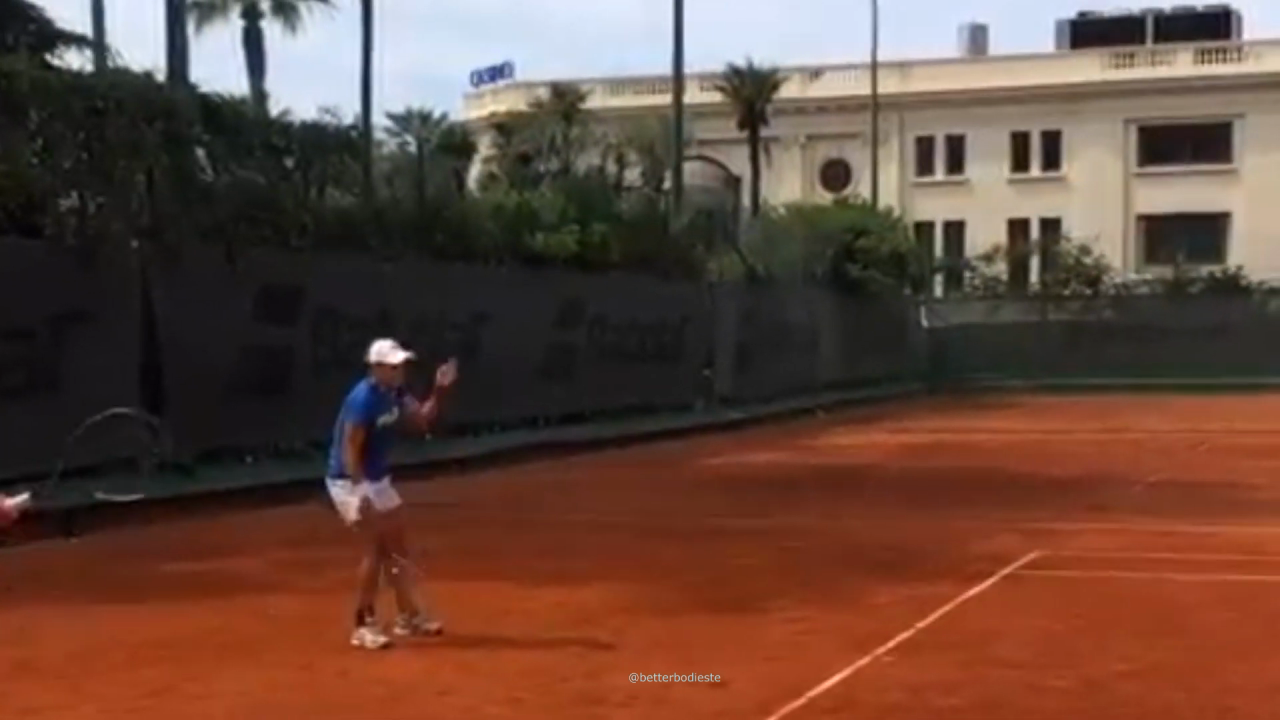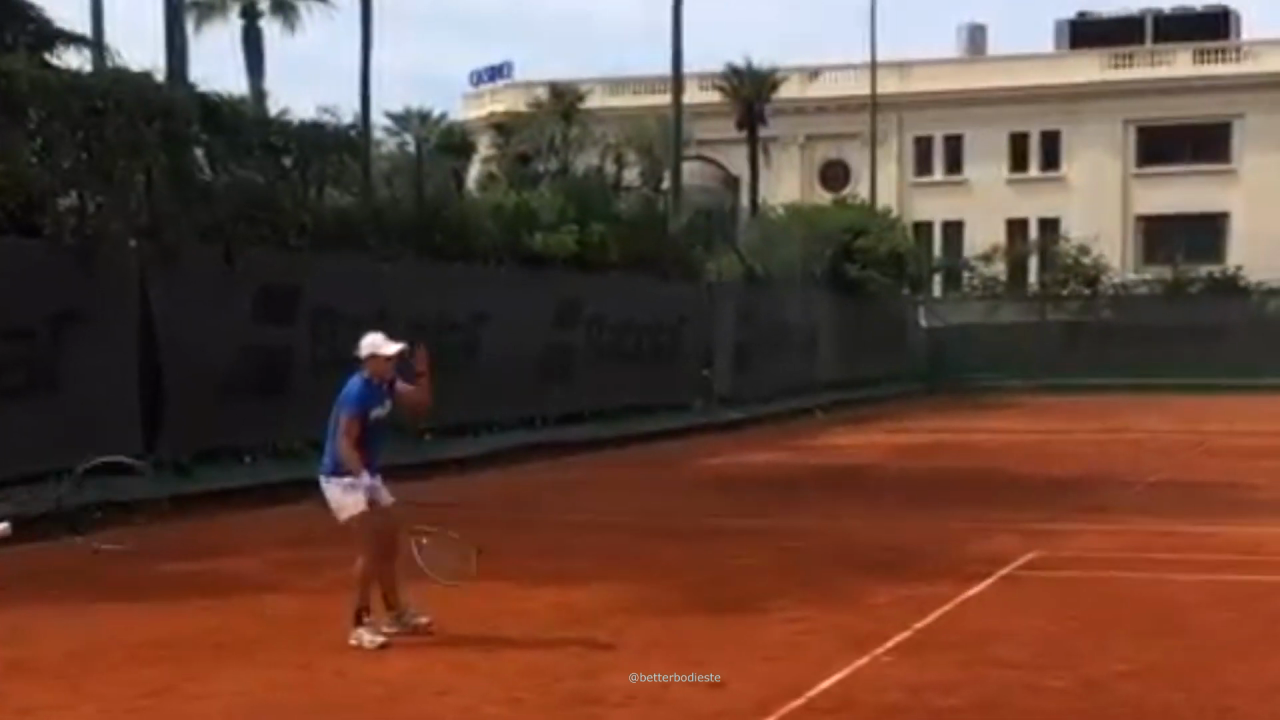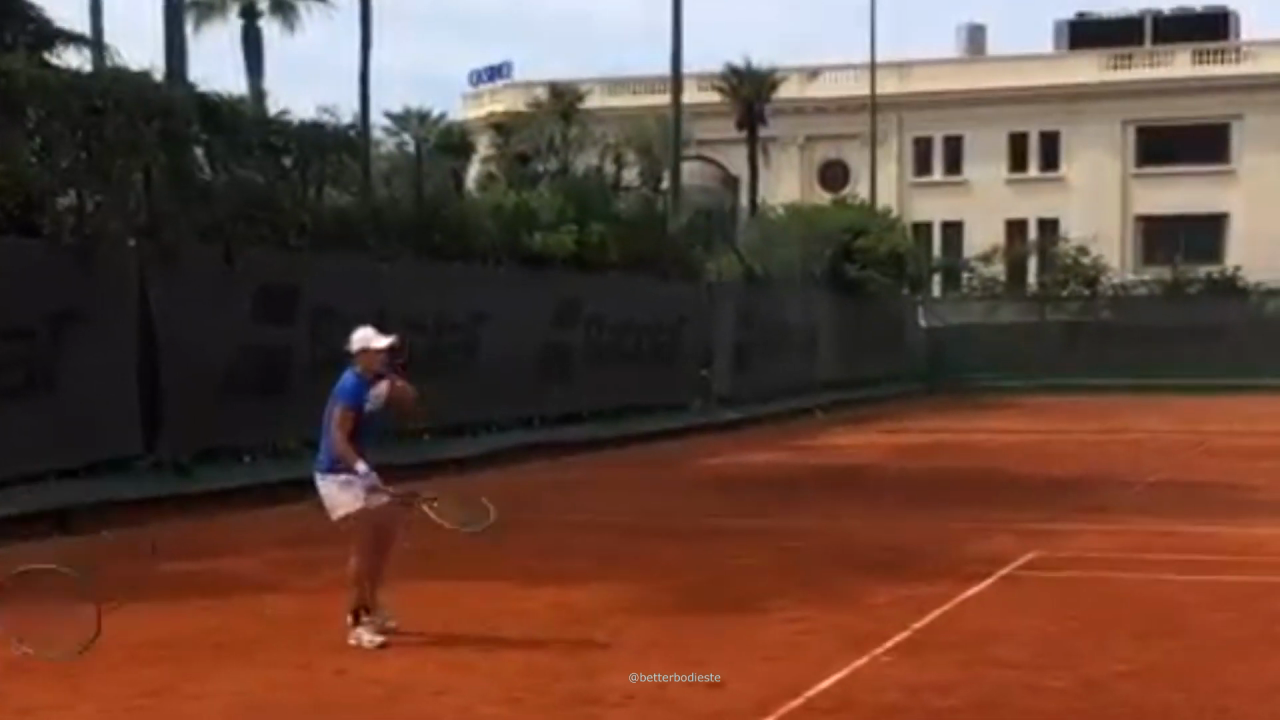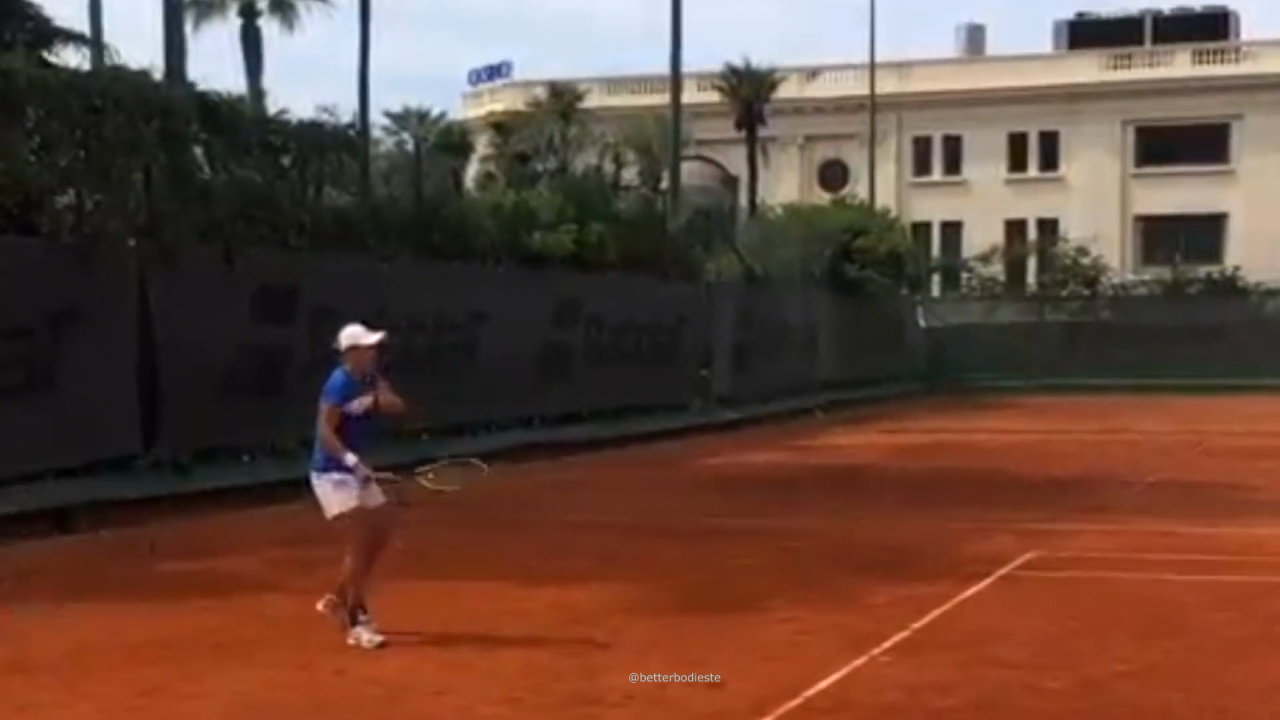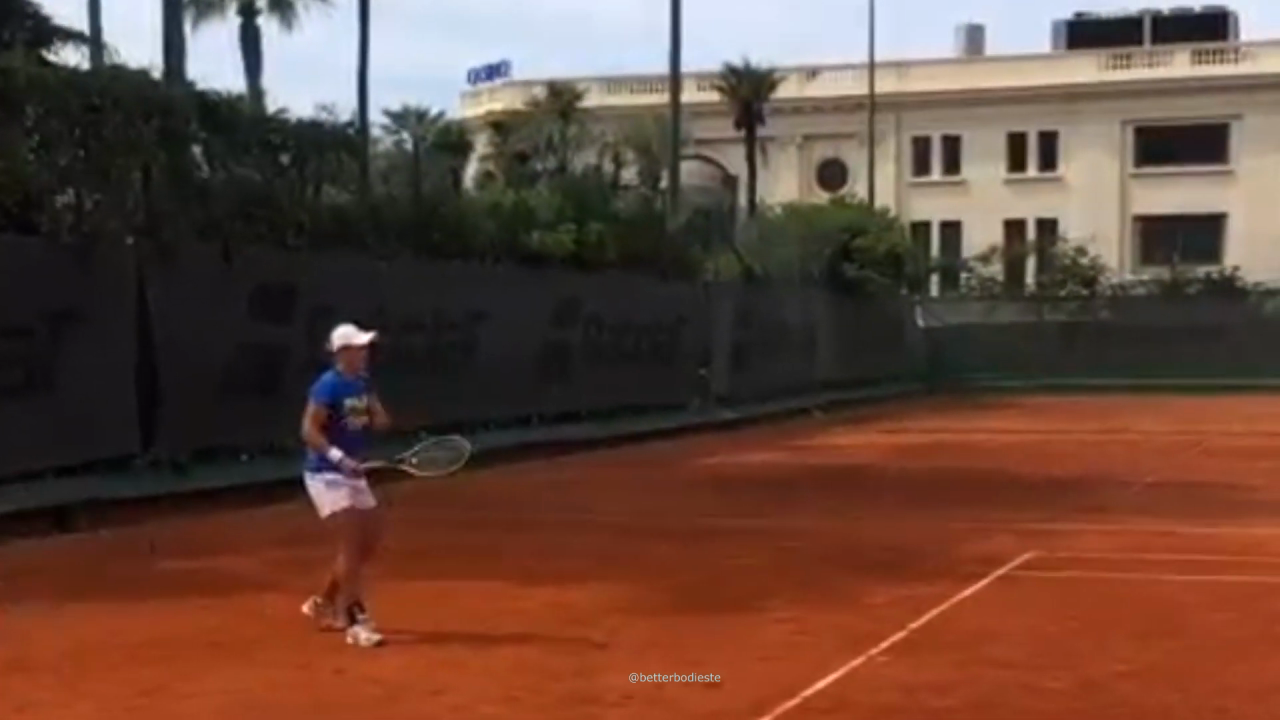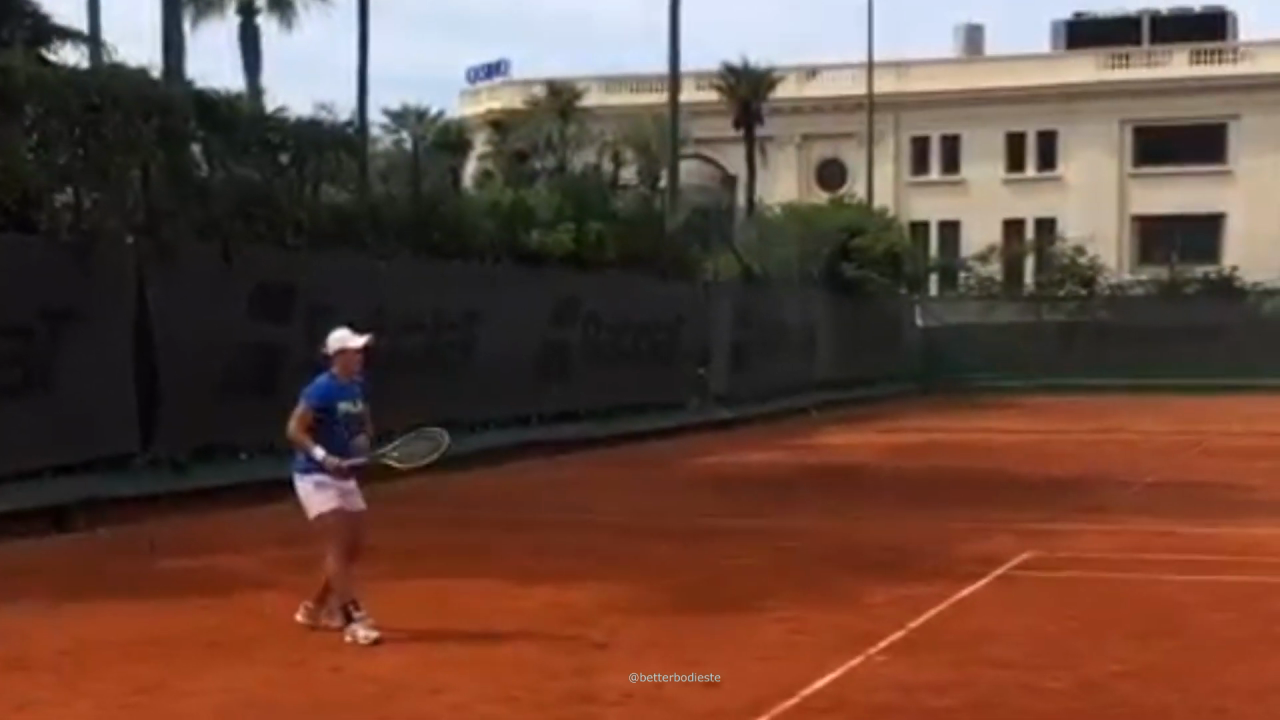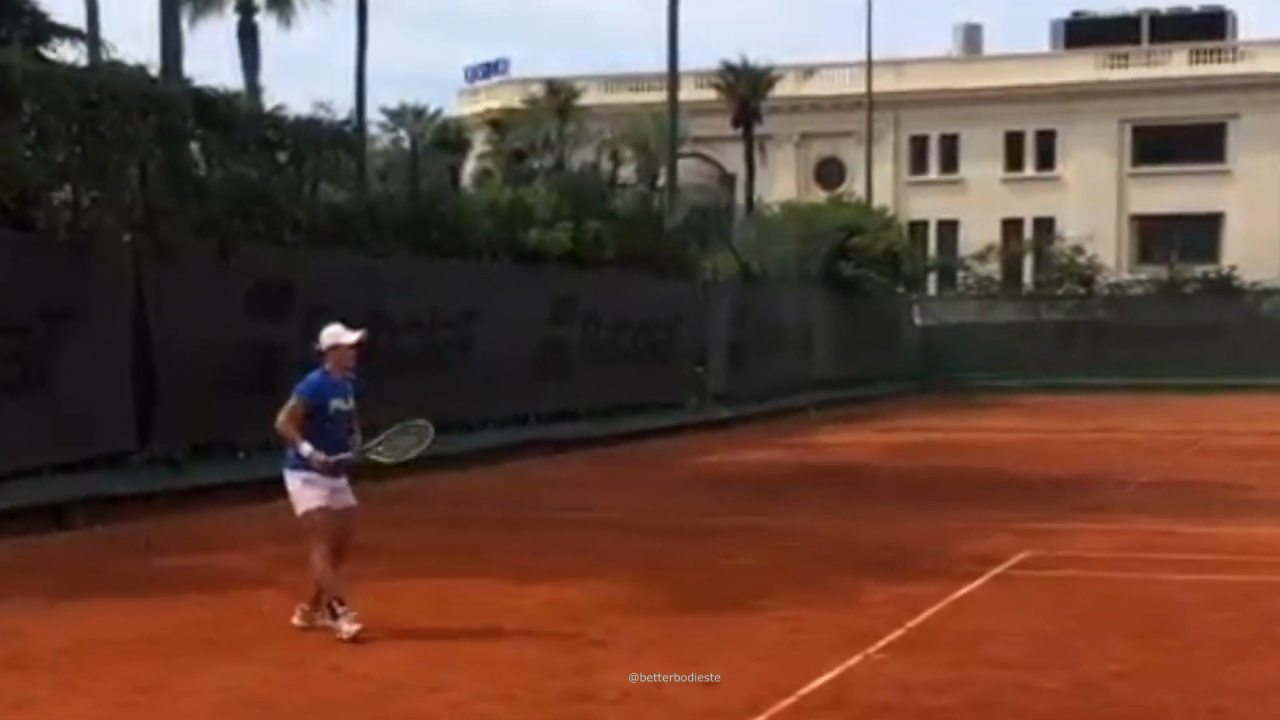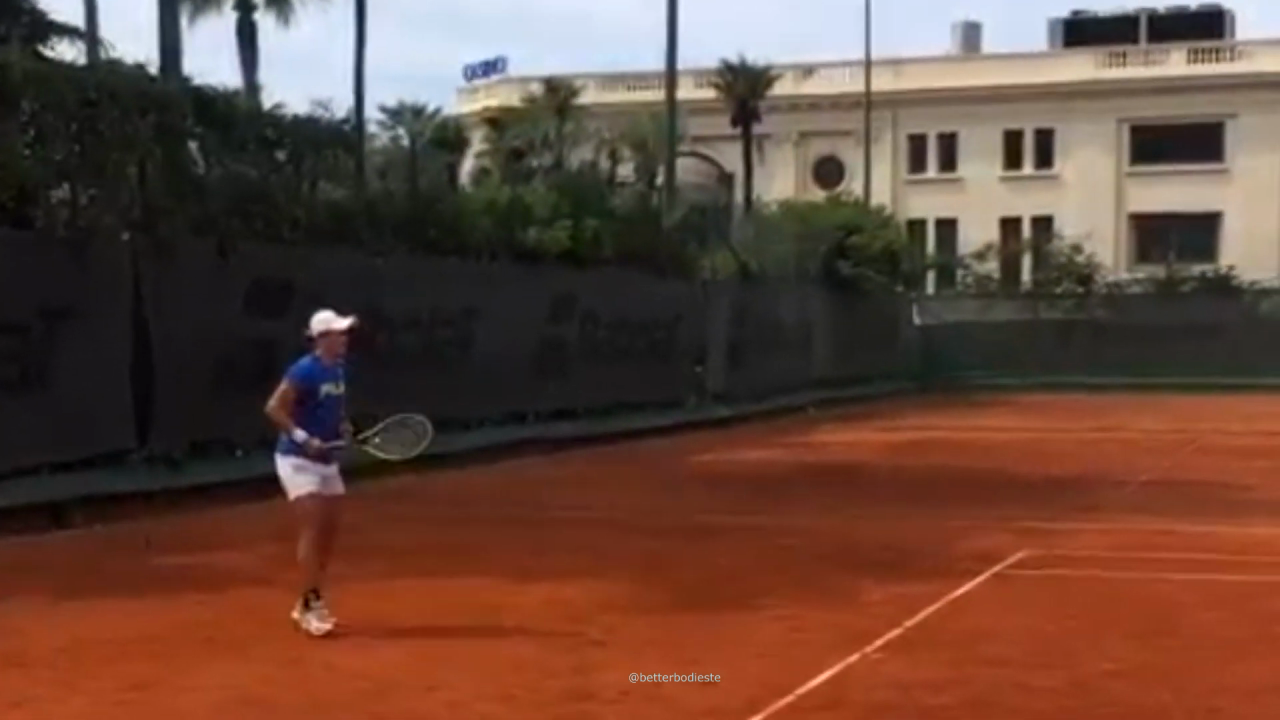
dt=0.1s
person 1, frame 1
left shoulder: (395, 391)
right shoulder: (362, 400)
left elbow: (423, 420)
right elbow: (349, 450)
left wrist: (440, 390)
right wrist: (361, 495)
left hip: (377, 479)
right hip: (349, 482)
left knee: (397, 546)
right knee: (377, 550)
left ankle: (410, 617)
right ankle: (364, 625)
person 1, frame 2
left shoulder: (386, 383)
right shoulder: (356, 393)
left elbow: (420, 403)
right elbow: (345, 444)
left wrist: (421, 373)
right wrist: (365, 485)
left hip: (368, 476)
right hip: (343, 478)
left knee: (389, 542)
right knee: (371, 549)
left ankle: (396, 614)
right ankle: (361, 625)
person 1, frame 3
left shoulder: (377, 377)
right shoulder: (349, 387)
left elbow: (410, 396)
right elbow: (338, 439)
left wrist: (391, 385)
right wrist: (364, 472)
left hip: (360, 475)
right hip: (337, 475)
left knee: (386, 535)
right knee: (364, 545)
left ankle: (371, 608)
right ankle: (360, 624)
person 1, frame 4
left shoulder: (368, 379)
right shoulder: (338, 385)
left elbow: (397, 406)
right elbow: (324, 433)
left wrist: (372, 401)
right wrist: (355, 462)
left hip: (355, 472)
right hip: (333, 474)
left knee: (379, 537)
right knee: (359, 544)
left ankle: (338, 601)
right ankle: (357, 623)
person 1, frame 5
left shoulder: (362, 381)
right shoulder: (328, 385)
left elbow: (383, 419)
right elbow: (309, 430)
left wrist: (367, 420)
right wrist: (339, 458)
left hip: (354, 476)
right hip: (326, 475)
left knee: (368, 544)
right knee: (352, 545)
left ankle: (323, 605)
right ankle: (358, 622)
person 1, frame 6
left shoulder: (357, 386)
right shoulder: (321, 388)
left elbow: (365, 422)
right elbow: (294, 430)
left wrist: (364, 438)
right wrist: (322, 456)
left hip: (343, 476)
right hip: (315, 476)
left knee: (352, 547)
right knee: (339, 546)
left ankle: (316, 609)
right ankle: (354, 620)
person 1, frame 7
left shoulder: (349, 383)
right shoulder: (313, 385)
right elbow: (283, 424)
left wrist: (356, 437)
right wrist: (308, 452)
left hip: (336, 474)
right hip: (306, 474)
left knee: (341, 545)
right knee: (324, 544)
left ankle: (310, 610)
right ankle: (339, 615)
person 1, frame 8
left shoulder: (339, 368)
right shoulder: (304, 370)
right elbow: (274, 409)
left wrist: (345, 426)
right wrist: (302, 438)
left hip: (327, 461)
right hip: (298, 460)
left knee: (329, 534)
right knee: (312, 531)
left ankle: (309, 604)
right ankle: (312, 606)
